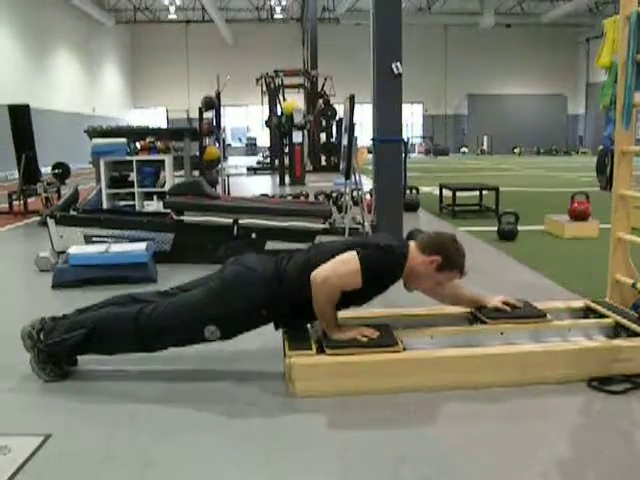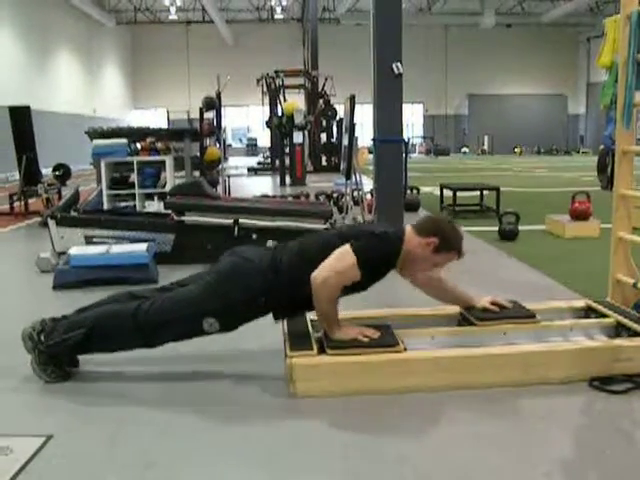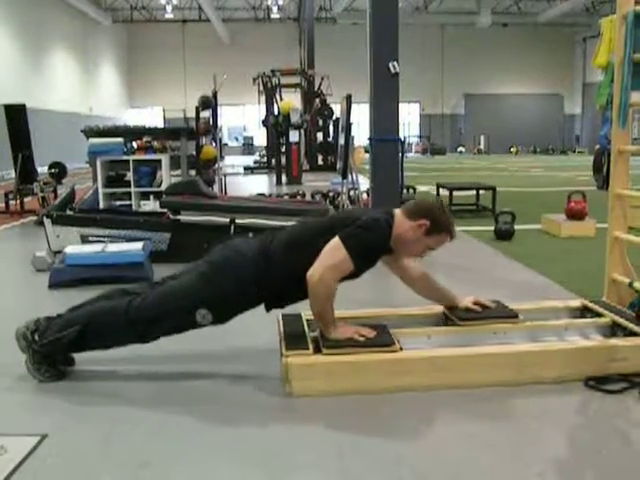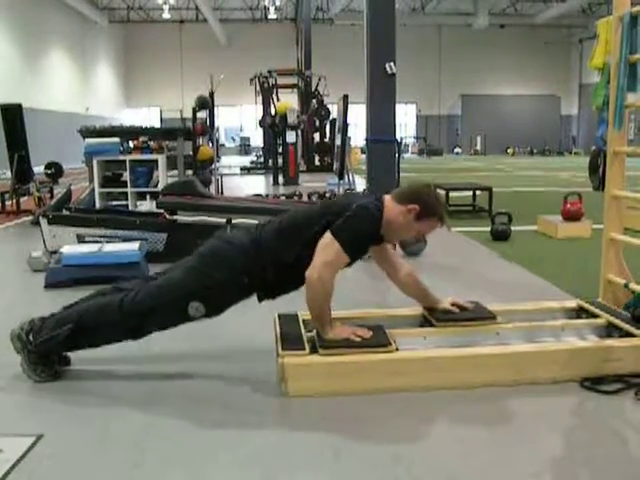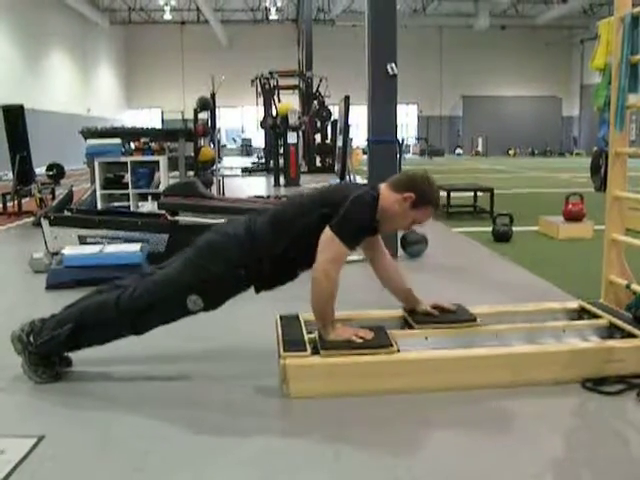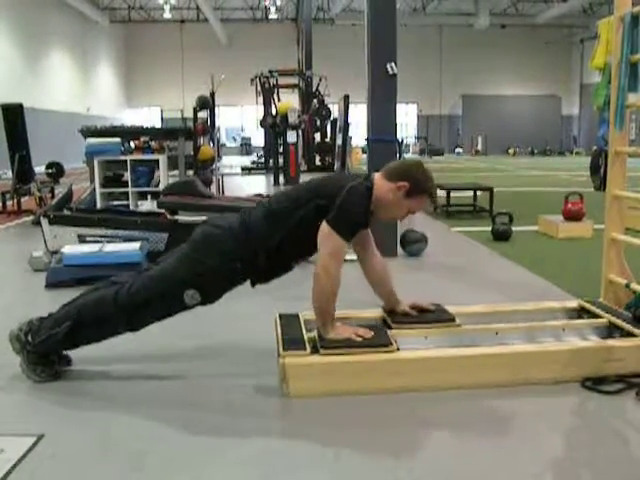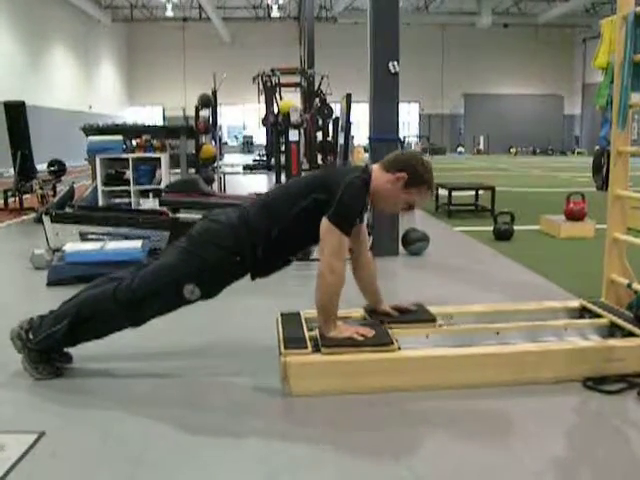
dt=0.2s
person 1, frame 1
left shoulder: (397, 252)
right shoulder: (389, 257)
left elbow: (440, 291)
right elbow: (324, 277)
left wrist: (484, 300)
right wrist: (333, 329)
left hip: (255, 274)
right hip: (254, 295)
left knee: (157, 307)
right knee: (151, 326)
left ankle: (57, 329)
right ankle: (52, 340)
person 1, frame 2
left shoulder: (394, 242)
right shoulder: (384, 244)
left elbow: (427, 284)
right elbow: (322, 277)
left wrist: (472, 301)
right wrist: (334, 329)
left hip: (252, 267)
right hip: (251, 286)
left knee: (155, 304)
right knee: (151, 322)
left ankle: (59, 329)
right ankle: (52, 340)
person 1, frame 3
left shoulder: (384, 227)
right shoulder: (375, 229)
left elbow: (413, 275)
right elbow: (319, 277)
left wrist: (455, 301)
right wrist: (330, 327)
left hip: (245, 259)
right hip: (243, 276)
left knee: (147, 302)
right knee: (144, 317)
left ankle: (51, 330)
right ankle: (46, 341)
person 1, frame 4
left shoulder: (373, 215)
right shoulder: (365, 216)
left elbow: (399, 270)
right elbow: (317, 274)
left wrist: (435, 303)
right wrist: (327, 328)
left hip: (236, 253)
right hip: (234, 268)
left knee: (139, 298)
right knee: (137, 311)
left ankle: (46, 331)
right ankle: (39, 340)
person 1, frame 5
left shoulder: (366, 205)
right shoulder: (361, 205)
left elbow: (384, 264)
right elbow: (324, 270)
left wrist: (416, 305)
right wrist: (329, 328)
left hip: (232, 247)
right hip: (231, 261)
left knee: (139, 295)
right knee: (137, 307)
left ankle: (45, 333)
right ankle: (39, 341)
person 1, frame 6
left shoulder: (358, 195)
right shoulder: (355, 196)
left elbow: (370, 258)
right elbow: (326, 266)
left wrist: (396, 305)
right wrist: (328, 328)
left hip: (229, 240)
right hip: (227, 253)
left knee: (137, 291)
right knee: (134, 303)
left ankle: (43, 333)
right ankle: (36, 340)
person 1, frame 7
left shoulder: (354, 187)
right shoulder: (352, 188)
left elbow: (360, 253)
right elbow: (331, 263)
left wrist: (377, 304)
right wrist: (329, 326)
left hip: (228, 235)
right hip: (226, 247)
left knee: (136, 288)
right knee: (135, 298)
left ankle: (45, 332)
right ankle: (37, 337)
